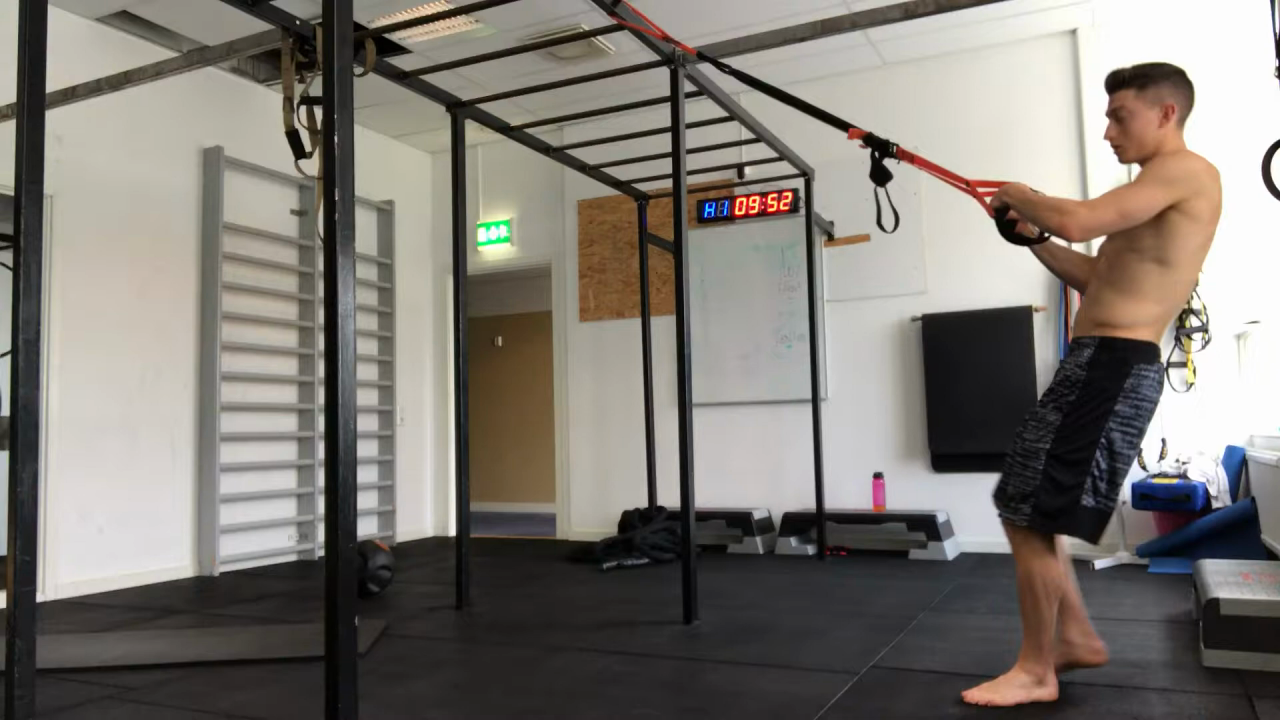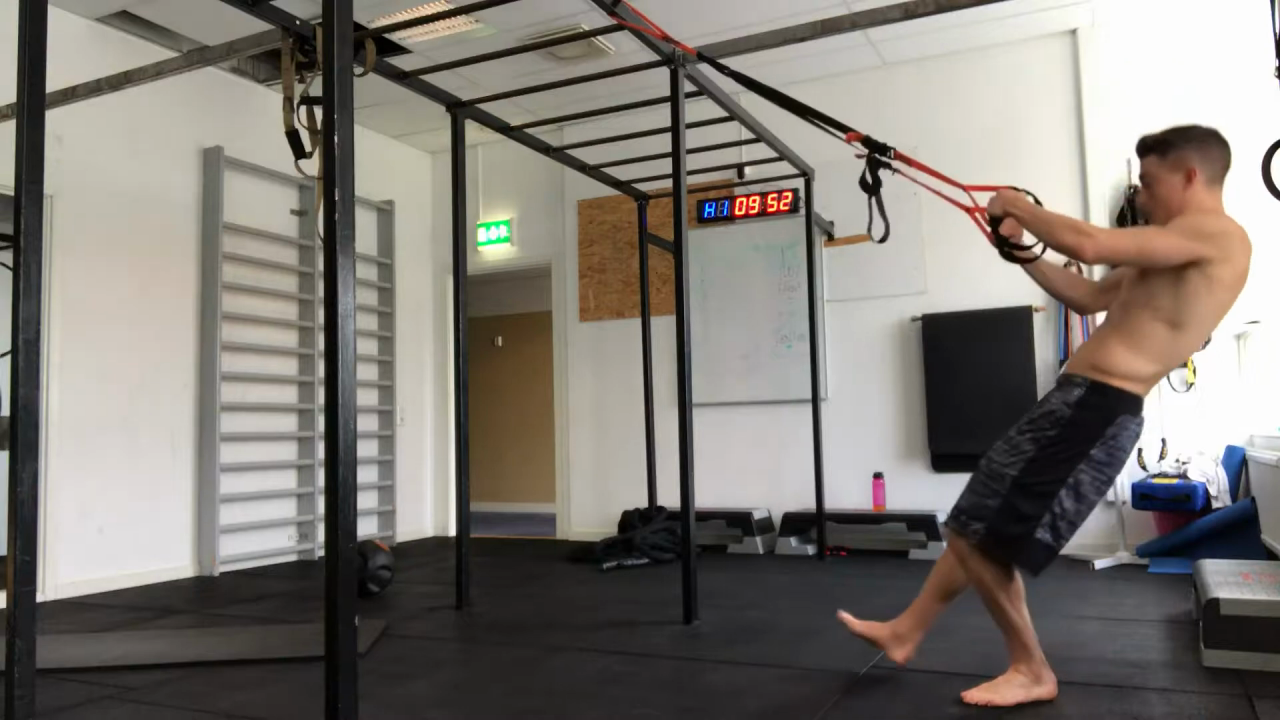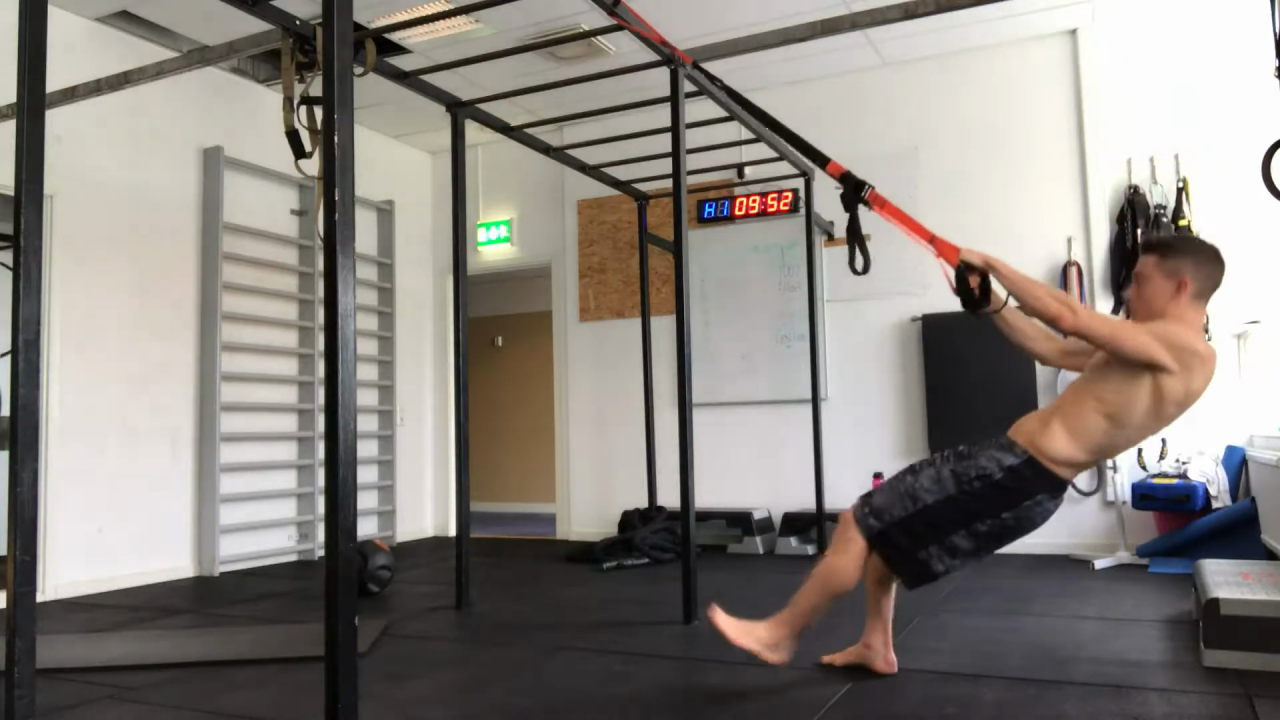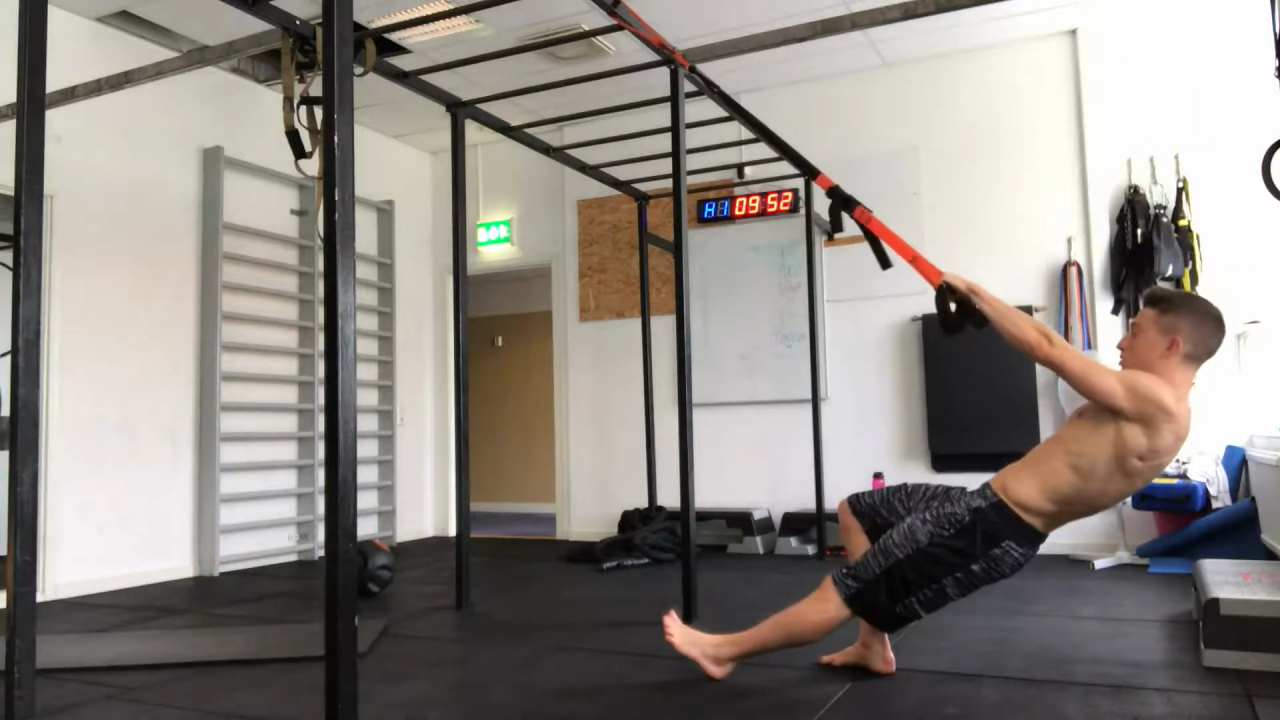
dt=0.5s
person 1, frame 1
left shoulder: (1187, 171)
right shoulder: (1161, 188)
left elbow: (1074, 222)
right elbow: (1095, 276)
left wrist: (1018, 196)
right wrist: (1031, 234)
left hip: (1113, 365)
right hip: (1103, 363)
left knee: (1028, 517)
right knee: (1026, 511)
left ankle: (1035, 671)
right ankle: (1075, 637)
person 1, frame 2
left shoulder: (1217, 235)
right shoulder: (1179, 248)
left elbow: (1089, 245)
right elbow: (1090, 296)
left wrist: (1019, 206)
right wrist: (1021, 249)
left hip: (1093, 409)
right hip: (1083, 404)
left knee: (982, 536)
right knee: (974, 524)
left ankle: (1031, 671)
right ankle: (904, 632)
person 1, frame 3
left shoulder: (1187, 349)
right shoulder: (1155, 350)
left elbow: (1066, 317)
right elbow: (1050, 347)
left wrist: (992, 264)
right wrist: (989, 300)
left hip: (1020, 479)
right hip: (1012, 459)
left knee: (857, 530)
right knee: (875, 512)
left ankle: (780, 636)
right ankle: (876, 643)
person 1, frame 4
left shoulder: (1157, 402)
right shoulder: (1148, 406)
left elbow: (1046, 347)
right elbow: (1057, 353)
left wrist: (972, 289)
right wrist: (979, 306)
left hip: (991, 529)
right hip: (992, 511)
left knee: (839, 593)
right knee: (856, 511)
left ankle: (724, 650)
right ankle: (874, 646)
